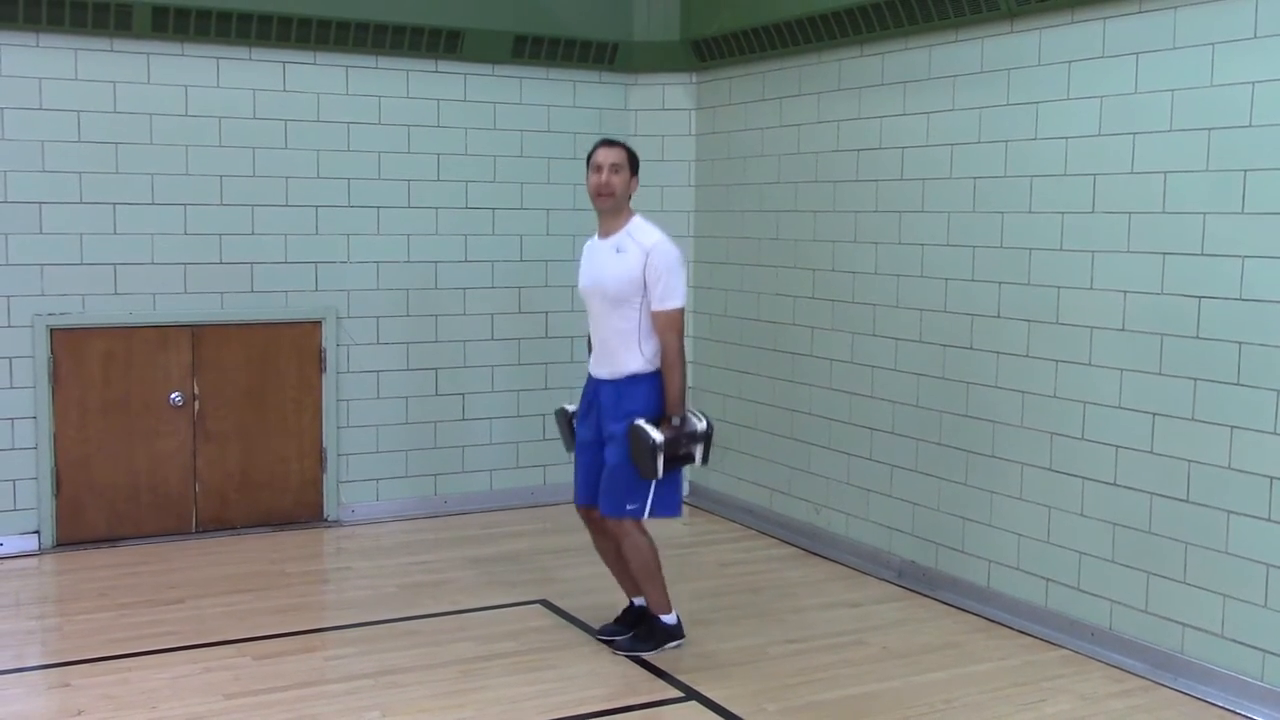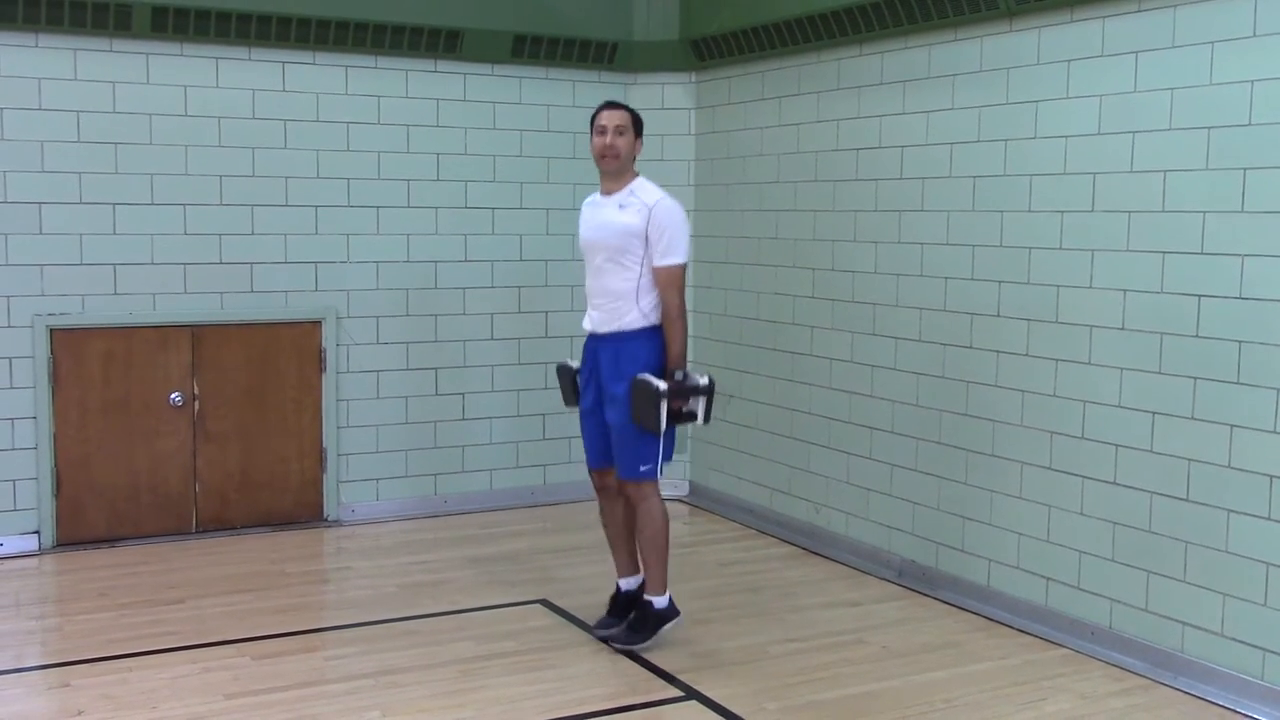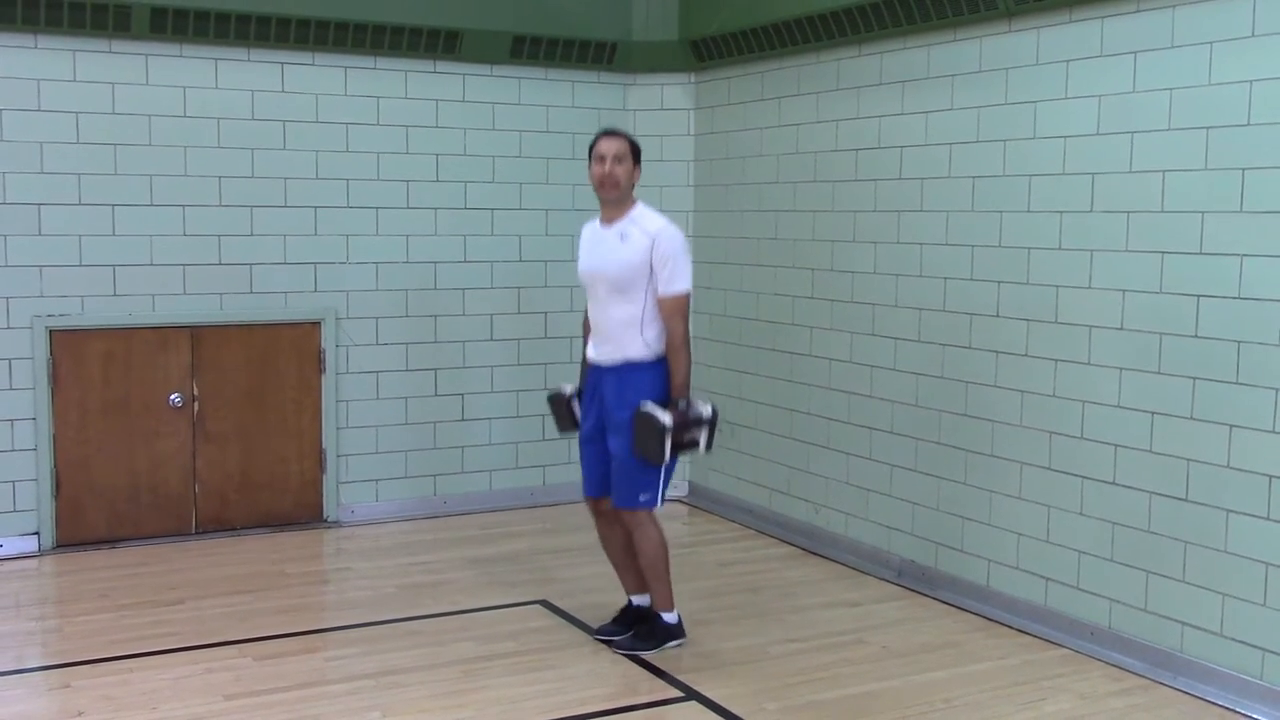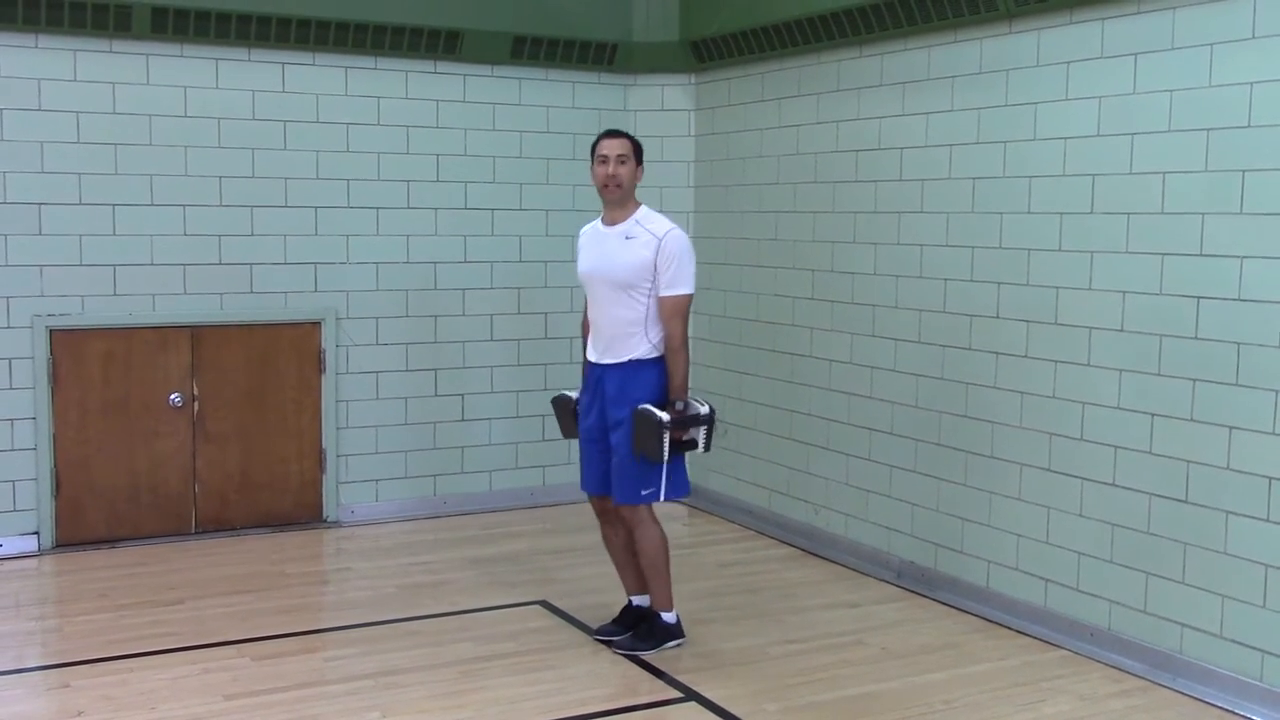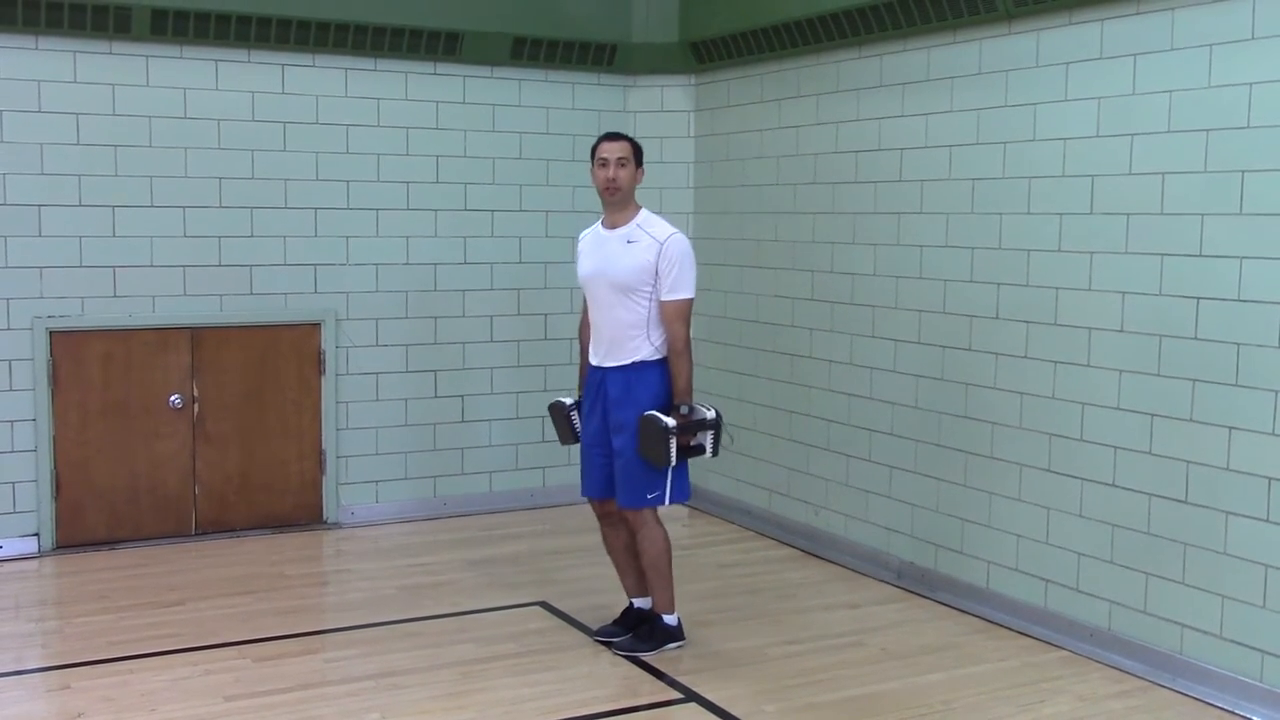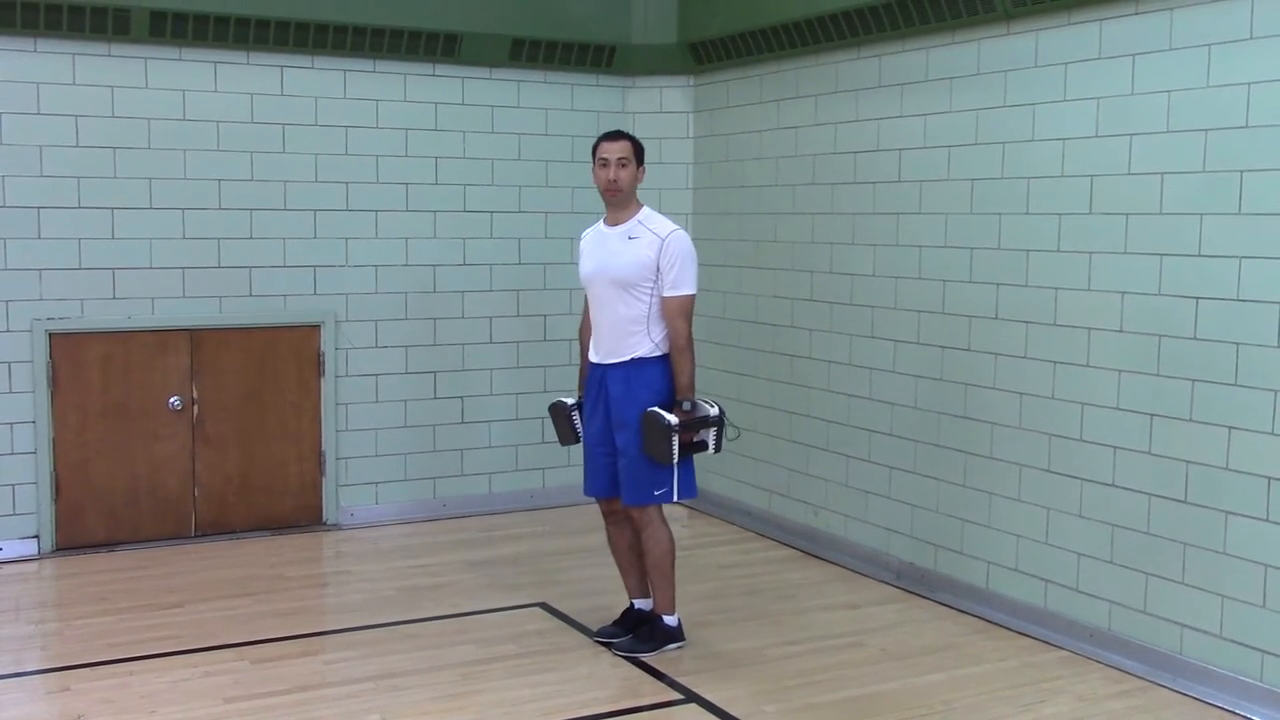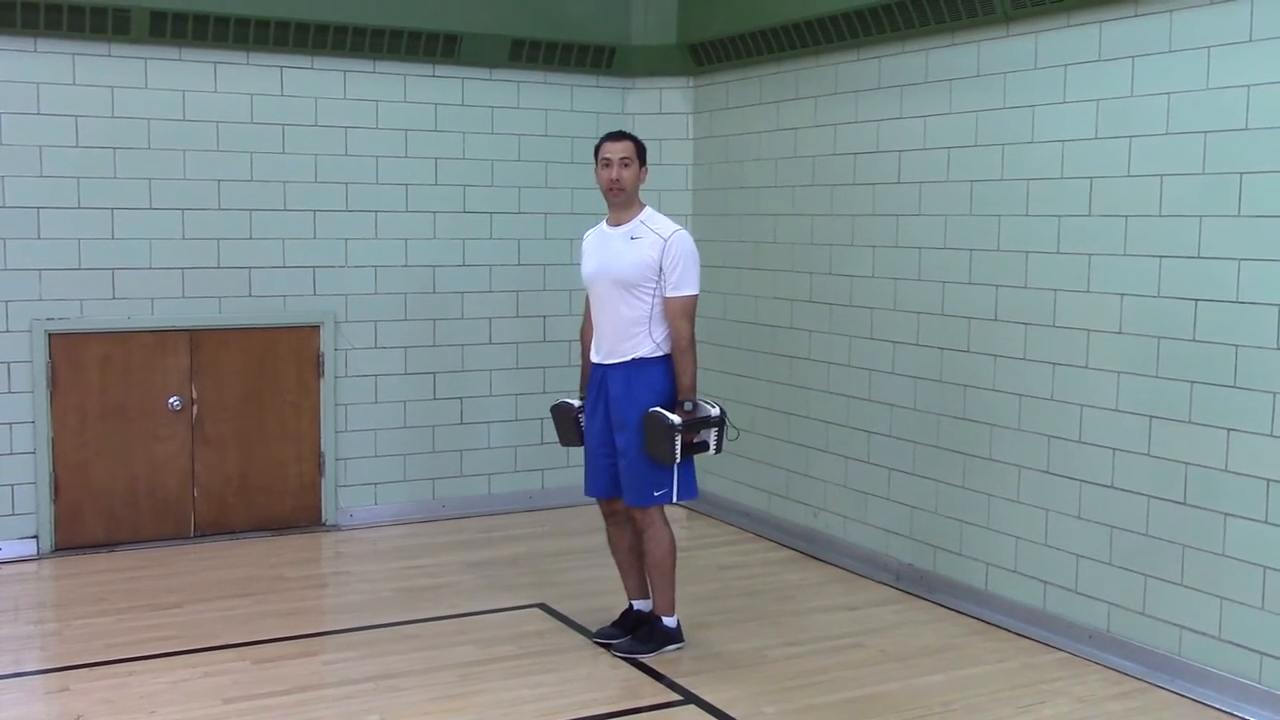
dt=0.2s
person 1, frame 1
left shoulder: (654, 249)
right shoulder: (591, 248)
left elbow: (671, 341)
left wrist: (674, 418)
left hip: (637, 394)
right hip: (598, 390)
left knee: (621, 518)
right knee: (592, 512)
left ankle: (665, 620)
right ankle: (638, 605)
person 1, frame 2
left shoulder: (657, 206)
right shoulder: (590, 207)
left elbow: (672, 298)
left wrist: (674, 372)
left hip: (638, 351)
right hip: (596, 350)
left knee: (637, 482)
right knee: (605, 478)
left ankle: (658, 601)
right ankle: (628, 589)
person 1, frame 3
left shoulder: (659, 235)
right shoulder: (589, 234)
left elbow: (675, 327)
left wrist: (678, 402)
right wrist: (585, 380)
left hip: (640, 381)
right hip: (600, 379)
left knee: (633, 508)
right knee: (602, 504)
left ankle: (666, 619)
right ankle: (637, 605)
person 1, frame 4
left shoulder: (664, 237)
right shoulder: (587, 237)
left elbow: (676, 330)
left wrist: (677, 402)
right wrist: (587, 382)
left hip: (641, 381)
right hip: (600, 380)
left knee: (633, 506)
right knee: (604, 503)
left ankle: (666, 619)
right ankle: (639, 604)
person 1, frame 5
left shoulder: (665, 242)
right shoulder: (588, 241)
left elbow: (678, 334)
left wrist: (681, 407)
right wrist: (584, 388)
left hip: (643, 383)
right hip: (600, 383)
left knee: (638, 509)
right knee: (606, 506)
left ankle: (667, 621)
right ankle: (639, 607)
person 1, frame 6
left shoulder: (666, 238)
right shoulder: (589, 239)
left elbow: (680, 330)
left wrist: (684, 403)
right wrist: (583, 388)
left hip: (645, 380)
right hip: (601, 381)
left knee: (643, 508)
right knee: (611, 505)
left ankle: (667, 622)
right ankle: (640, 608)
person 1, frame 7
left shoulder: (669, 238)
right shoulder: (592, 240)
left elbow: (682, 330)
left wrist: (686, 403)
right wrist: (584, 389)
left hip: (646, 380)
right hip: (602, 381)
left knee: (645, 508)
right knee: (612, 505)
left ankle: (666, 623)
right ankle: (638, 609)
